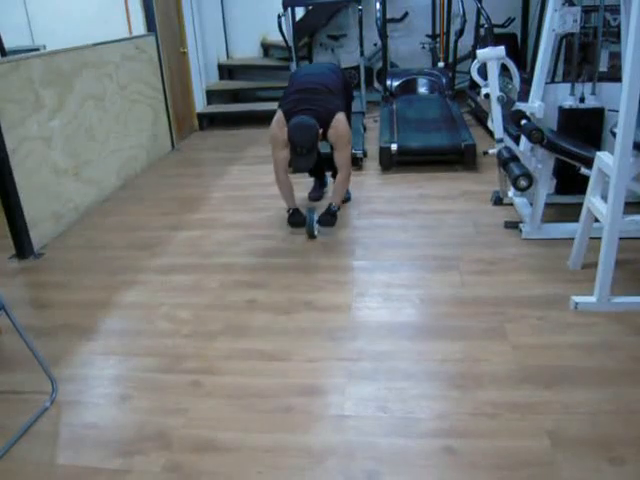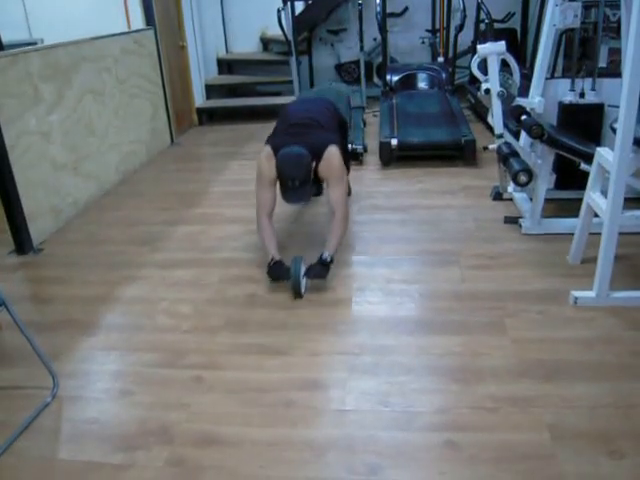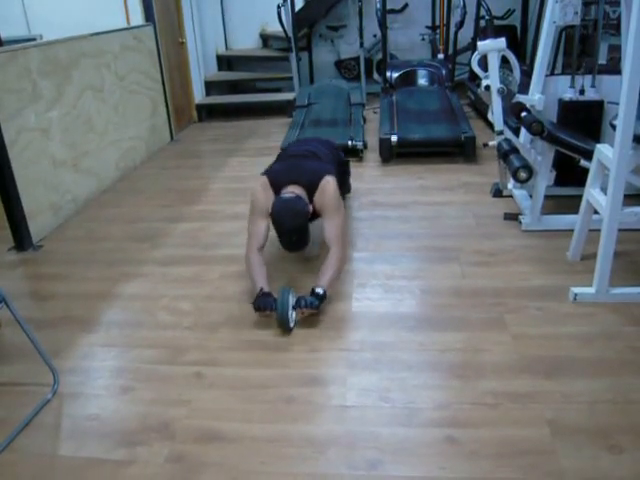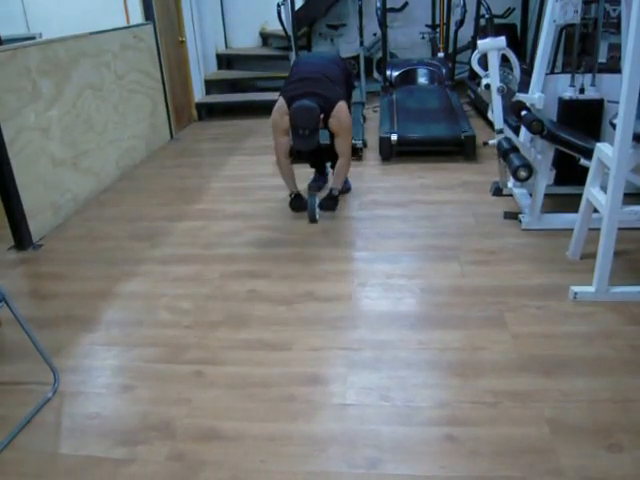
dt=1s
person 1, frame 1
left shoulder: (337, 125)
right shoulder: (279, 126)
left elbow: (344, 171)
right elbow: (281, 172)
left wrist: (333, 209)
right wrist: (292, 209)
left knee: (342, 145)
right ankle: (319, 179)
person 1, frame 2
left shoulder: (330, 157)
right shoulder: (268, 159)
left elbow: (340, 213)
right elbow: (263, 215)
left wrist: (325, 259)
right wrist: (274, 260)
left hip: (329, 109)
right hip: (292, 111)
left knee: (341, 173)
left ankle: (341, 180)
right ankle: (317, 181)
person 1, frame 3
left shoulder: (326, 189)
right shoulder: (263, 191)
left elbow: (337, 249)
right elbow: (254, 249)
left wrist: (318, 293)
right wrist: (262, 292)
left hip: (329, 151)
right hip: (291, 152)
left ankle: (343, 184)
person 1, frame 4
left shoulder: (339, 113)
right shoulder: (280, 113)
left elbow: (344, 156)
right elbow: (282, 157)
left wrist: (333, 193)
right wrist: (294, 194)
left knee: (340, 134)
right knee: (300, 145)
left ankle: (339, 174)
right ankle: (320, 171)
